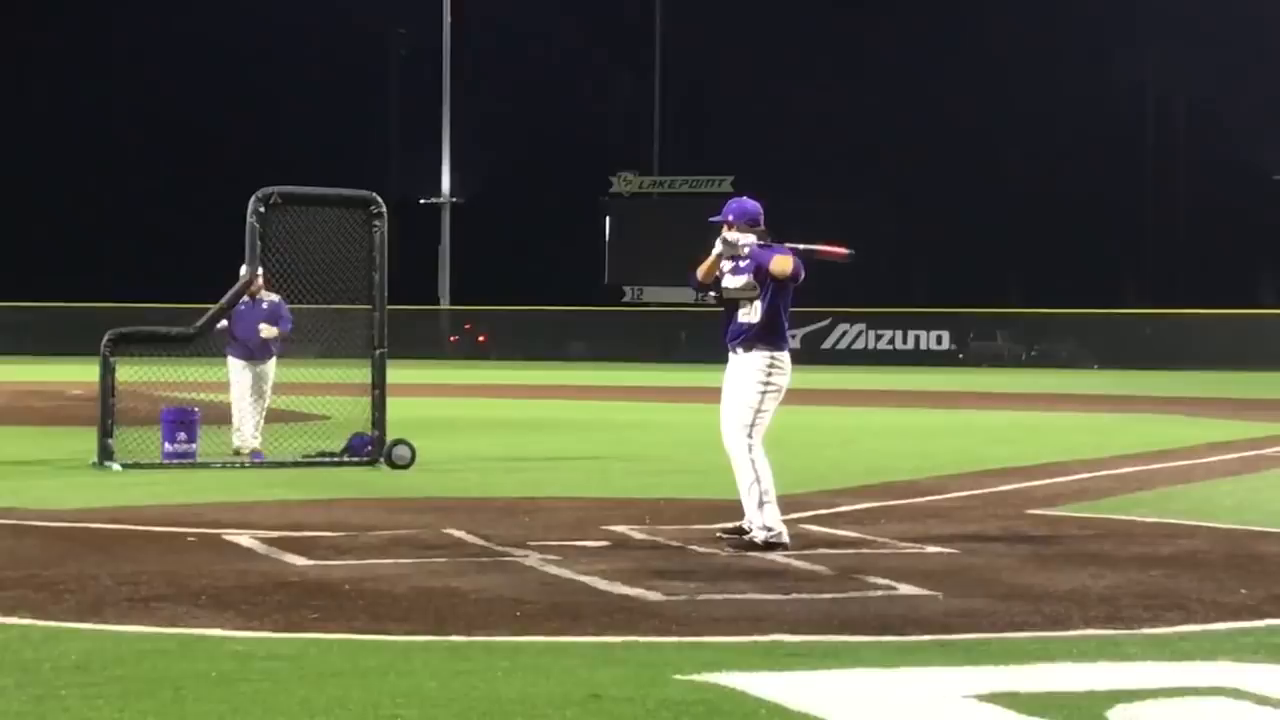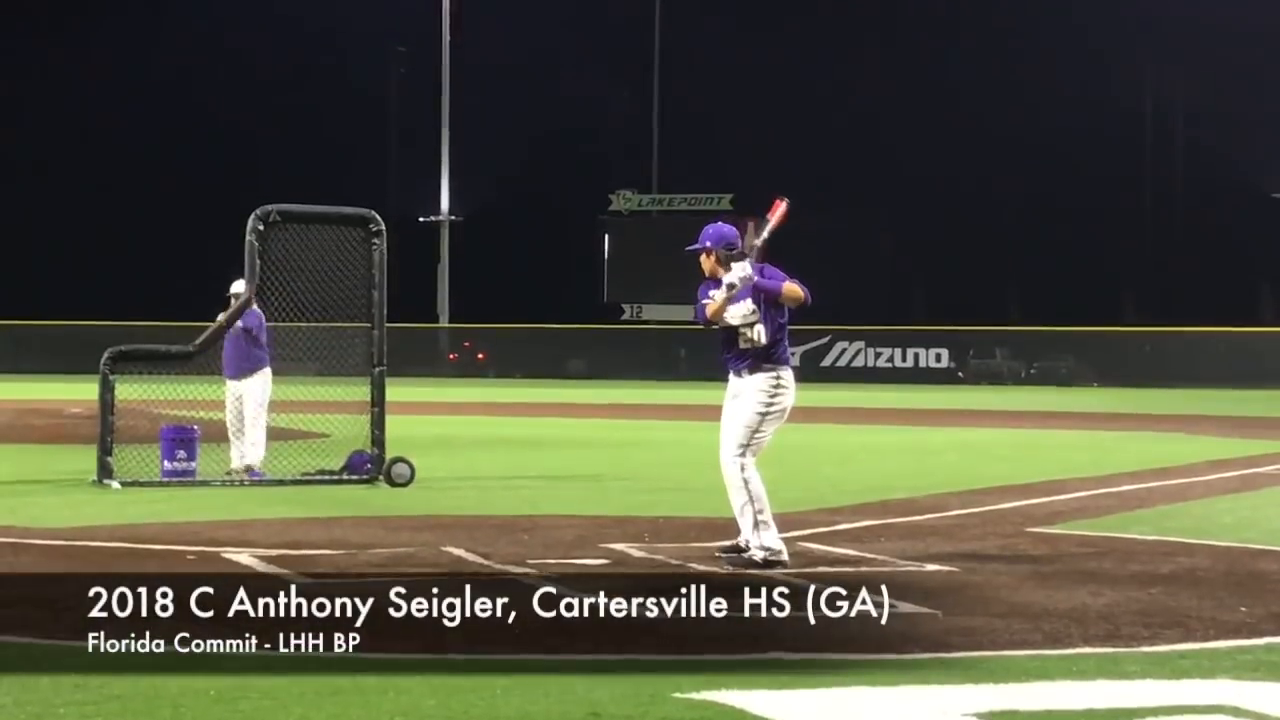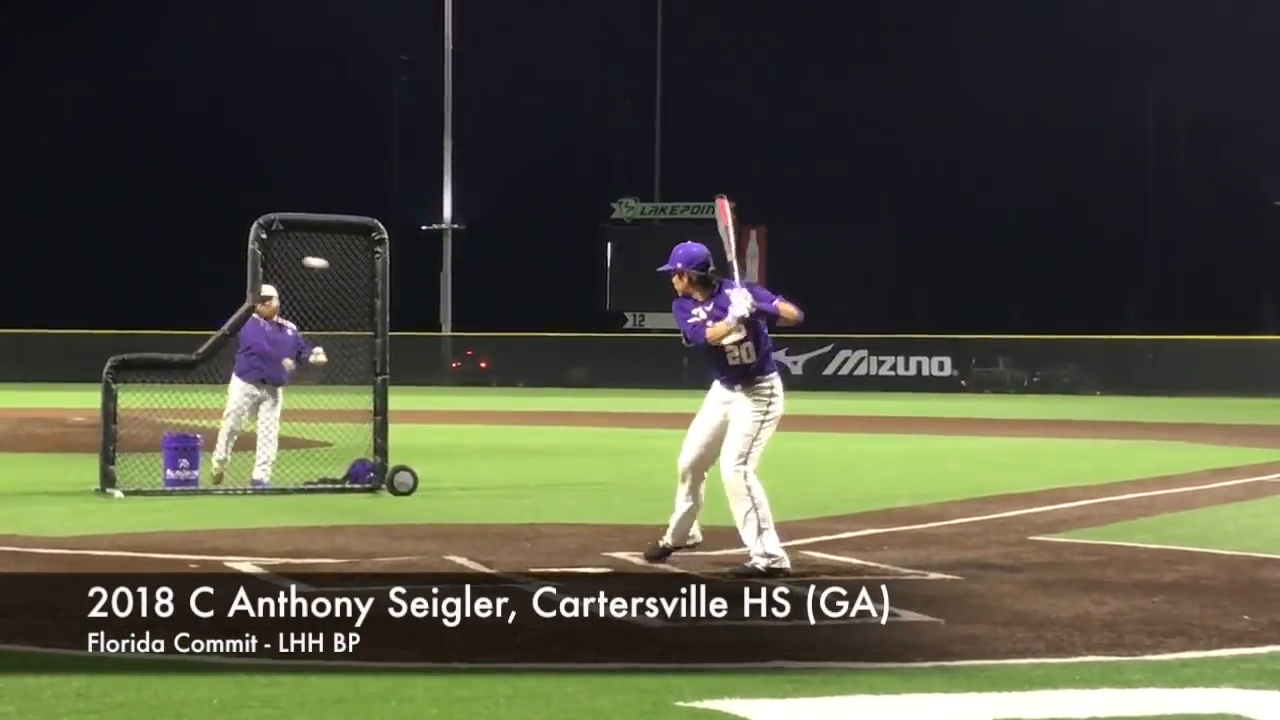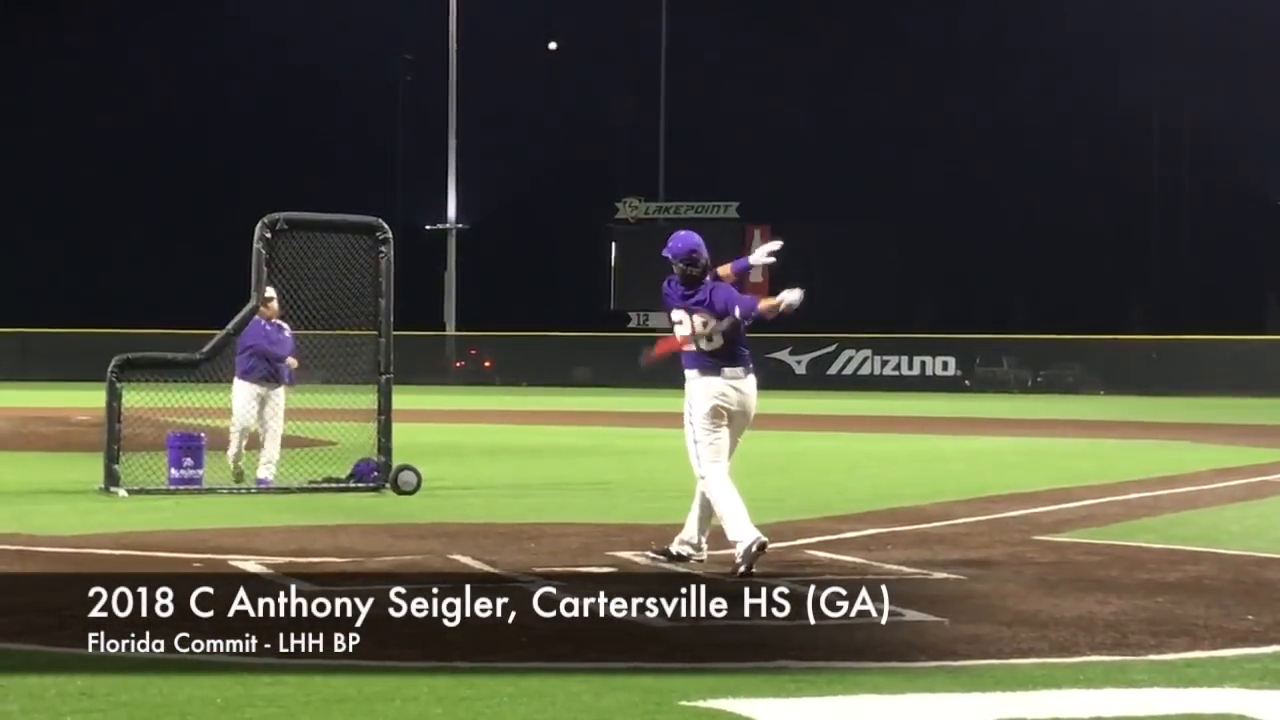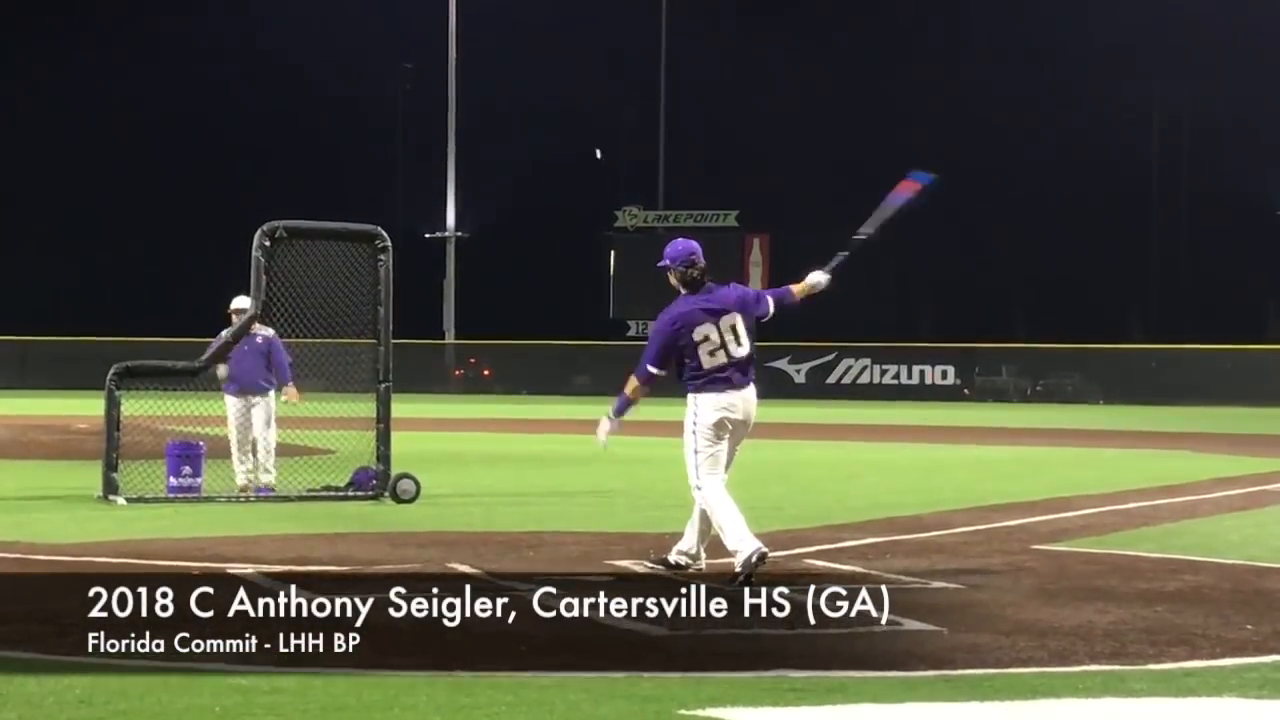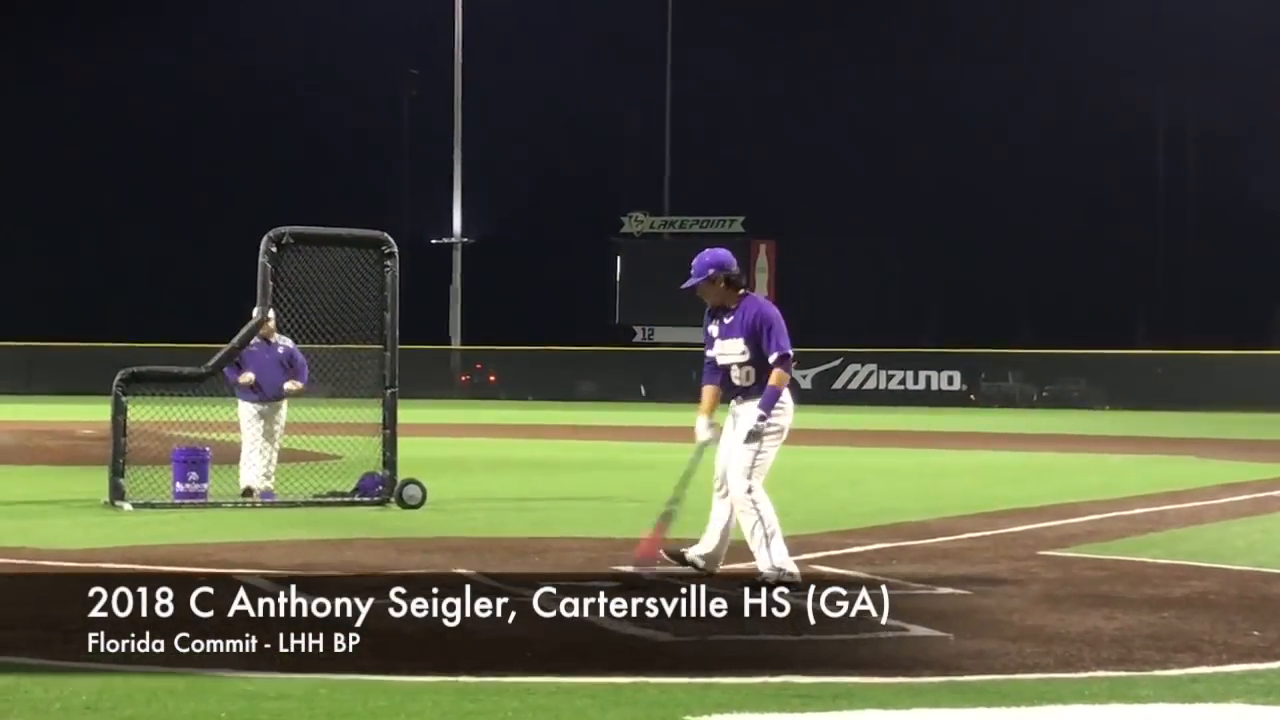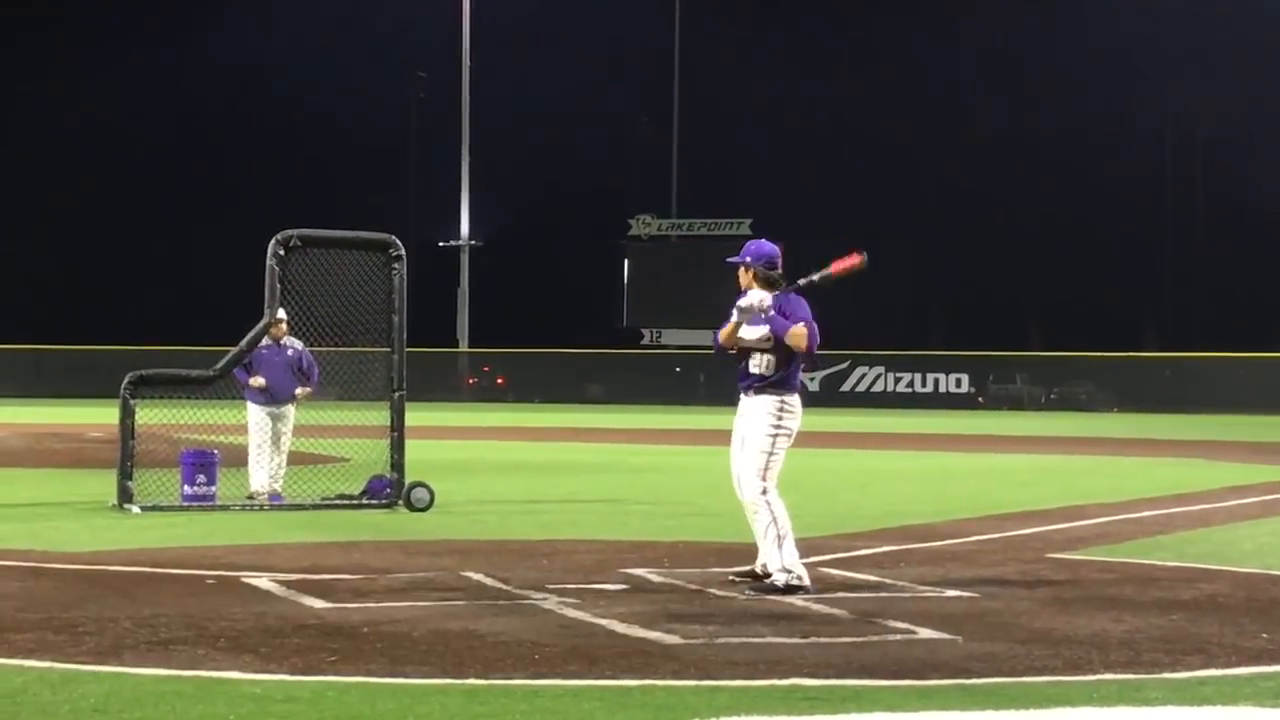
dt=0.7s
person 1, frame 1
left shoulder: (773, 255)
right shoulder: (728, 261)
left elbow: (791, 270)
right elbow: (701, 281)
left wrist: (752, 250)
right wrist: (721, 251)
left hip: (764, 362)
right hip: (738, 360)
left knee: (744, 440)
right knee: (733, 440)
left ankle: (770, 531)
right ankle: (755, 520)
person 1, frame 2
left shoulder: (762, 273)
right shoulder: (709, 288)
left elbow: (800, 296)
right elbow: (708, 317)
left wrist: (753, 282)
right wrist: (728, 292)
left hip: (769, 381)
right hip: (738, 381)
left knee: (736, 458)
right knee: (733, 461)
left ankle: (769, 550)
right ankle: (751, 537)
person 1, frame 3
left shoulder: (742, 291)
right shoulder: (682, 305)
left elbow: (795, 315)
right elbow: (705, 336)
left wrist: (757, 309)
right wrist: (734, 318)
left hip: (759, 391)
right hip: (724, 391)
left knee: (737, 470)
right knee: (690, 462)
left ankle: (771, 557)
right ankle: (680, 537)
person 1, frame 4
left shoulder: (671, 290)
right shoulder: (718, 296)
right elbow: (751, 306)
left wrist: (748, 261)
right wrist: (782, 300)
left hip: (703, 387)
right hip: (742, 385)
left knee: (711, 472)
right knee: (714, 468)
left ankle: (745, 538)
right ankle: (689, 542)
person 1, frame 5
left shoulder: (672, 318)
right shoulder: (736, 295)
left elbow: (646, 374)
right elbow: (777, 300)
left wrist: (614, 414)
right wrist: (811, 283)
left hip: (709, 403)
right hip: (746, 397)
left knee: (706, 484)
right knee: (712, 479)
left ankle: (746, 549)
right ankle: (688, 553)
person 1, frame 6
left shoulder: (761, 311)
right shoulder: (713, 317)
left elbow: (783, 366)
right elbow: (712, 370)
left wrist: (763, 412)
right wrist: (705, 417)
left hip: (767, 407)
right hip: (739, 408)
left knee: (743, 485)
right knee: (724, 480)
left ankle: (781, 569)
right ankle: (706, 554)
person 1, frame 7
left shoulder: (791, 304)
right shoulder: (745, 304)
left elbow: (808, 344)
right elbow: (721, 343)
left wrist: (767, 314)
right wrist: (740, 317)
left hip: (775, 406)
right hip: (748, 403)
left knee: (758, 486)
right knee: (743, 483)
left ankle: (791, 574)
right ankle: (769, 562)
person 2, frame 1
left shoulder: (275, 301)
right shoulder: (234, 301)
left elbow: (287, 323)
right elbow: (220, 322)
left wrist: (276, 331)
right wrist: (222, 324)
left hip: (265, 361)
right hip: (238, 360)
left knee: (260, 403)
right knee: (240, 399)
left ankle: (254, 444)
right ankle: (242, 443)
person 2, frame 2
left shoulder: (253, 314)
right shoulder: (239, 317)
left elbow: (250, 325)
left wrist: (235, 322)
left hip: (256, 377)
right hip: (233, 380)
left knee: (254, 420)
right knee: (235, 425)
left ankle: (254, 464)
right ankle: (239, 465)
person 2, frame 3
left shoulder: (290, 329)
right shoulder: (252, 323)
left elbow: (303, 350)
right elbow: (259, 347)
left wrist: (314, 356)
right wrist: (281, 360)
left hip: (273, 389)
right hip: (245, 384)
left knee: (269, 433)
right knee: (231, 425)
left ankle: (261, 476)
right ankle: (218, 464)
person 2, frame 4
left shoulder: (284, 328)
right shoulder: (252, 324)
left elbow: (289, 356)
right elbow: (259, 347)
left wrist: (289, 381)
right wrist: (285, 359)
left hip: (275, 388)
right hip: (248, 384)
left knee: (273, 431)
right knee: (242, 424)
left ankle: (265, 475)
right ankle: (235, 463)
person 2, frame 5
left shoulder: (268, 335)
right shoulder: (225, 337)
left elbow: (281, 360)
left wrist: (288, 384)
right wrist: (218, 368)
left hip: (263, 396)
right hip: (235, 397)
left knee: (265, 437)
right knee: (240, 440)
left ankle: (266, 482)
right ankle: (246, 483)
person 2, frame 6
left shoulder: (287, 345)
left elbow: (301, 366)
right elbow: (228, 365)
left wrist: (299, 382)
right wrist: (238, 378)
left hip: (277, 403)
right hip: (249, 402)
left knee: (271, 445)
right knee: (250, 443)
left ankle: (266, 486)
right ankle: (249, 485)
person 2, frame 7
left shoulder: (297, 347)
right shoulder: (254, 345)
left elbow: (311, 368)
right elbow: (238, 366)
left wrist: (308, 387)
right wrist: (248, 380)
left hip: (286, 406)
right hip: (258, 405)
left knee: (280, 448)
right knee: (259, 447)
left ankle: (274, 489)
right ankle: (258, 490)
